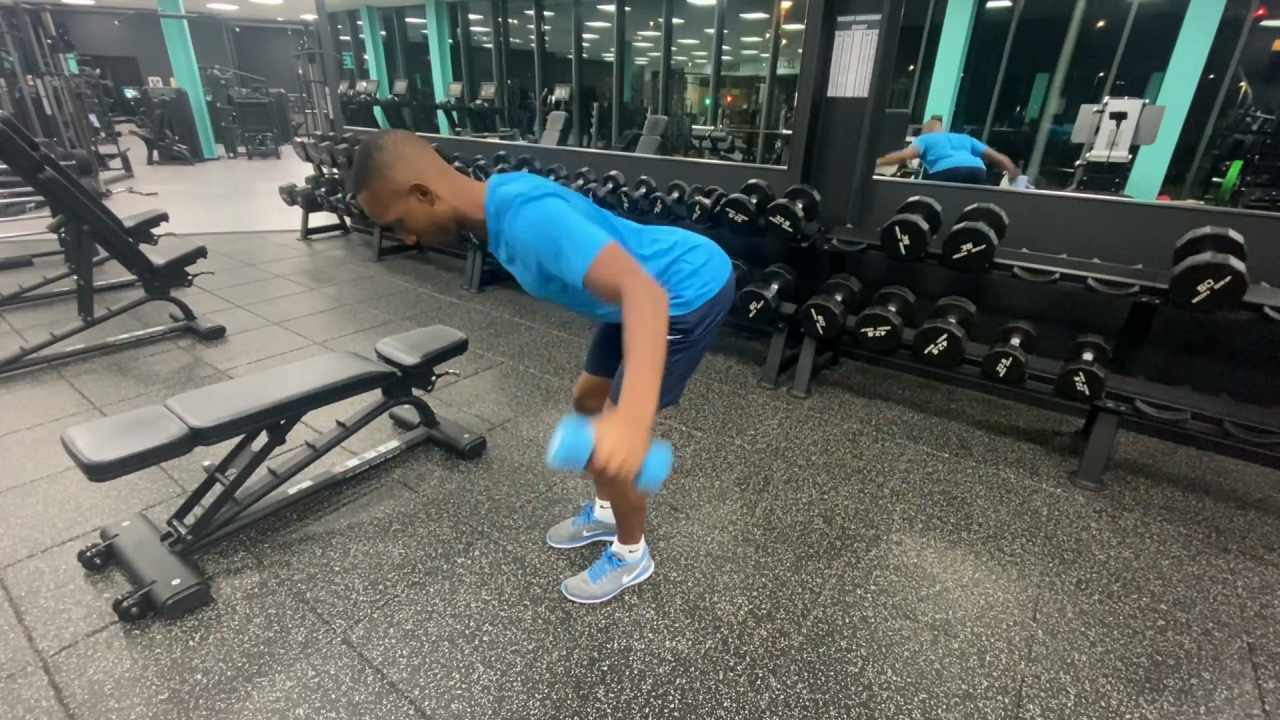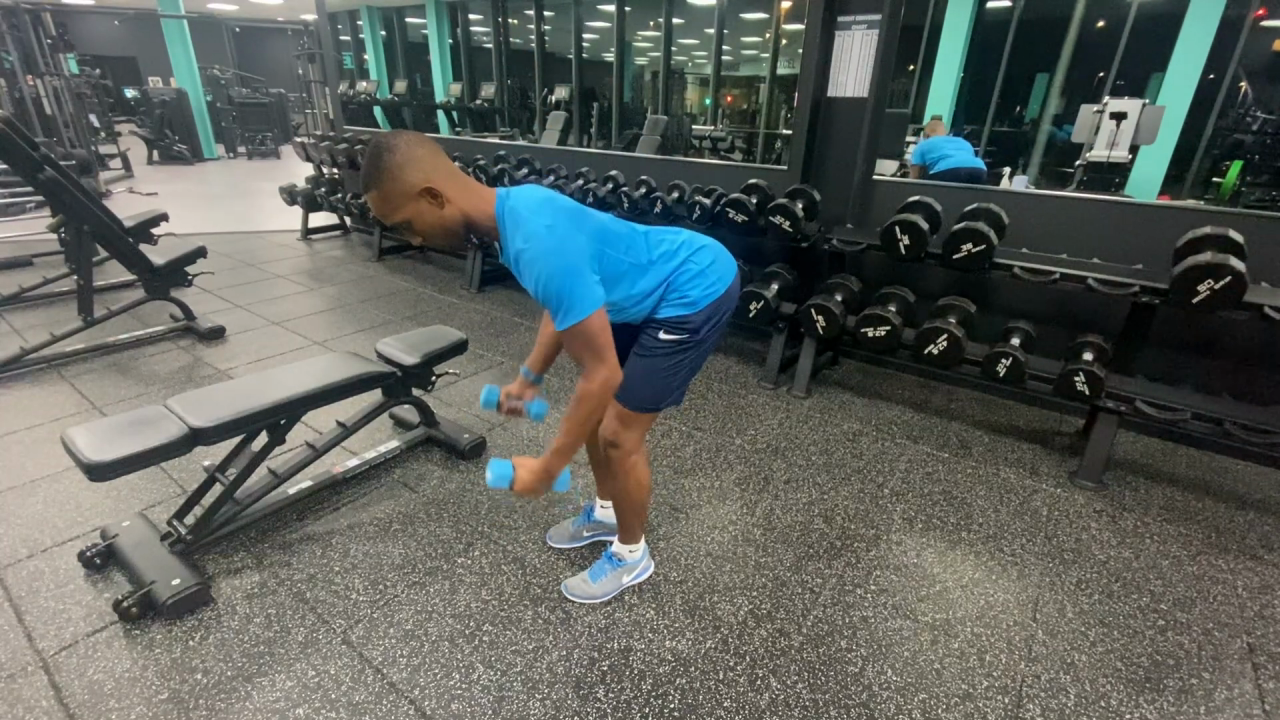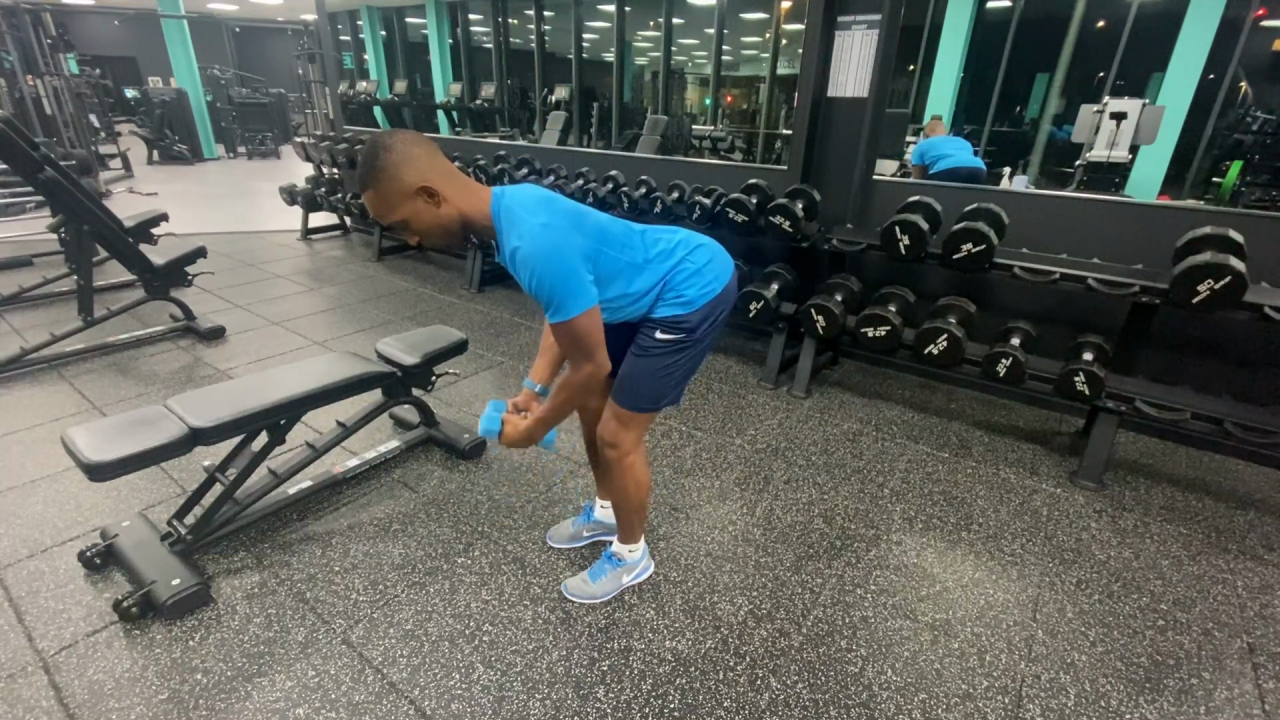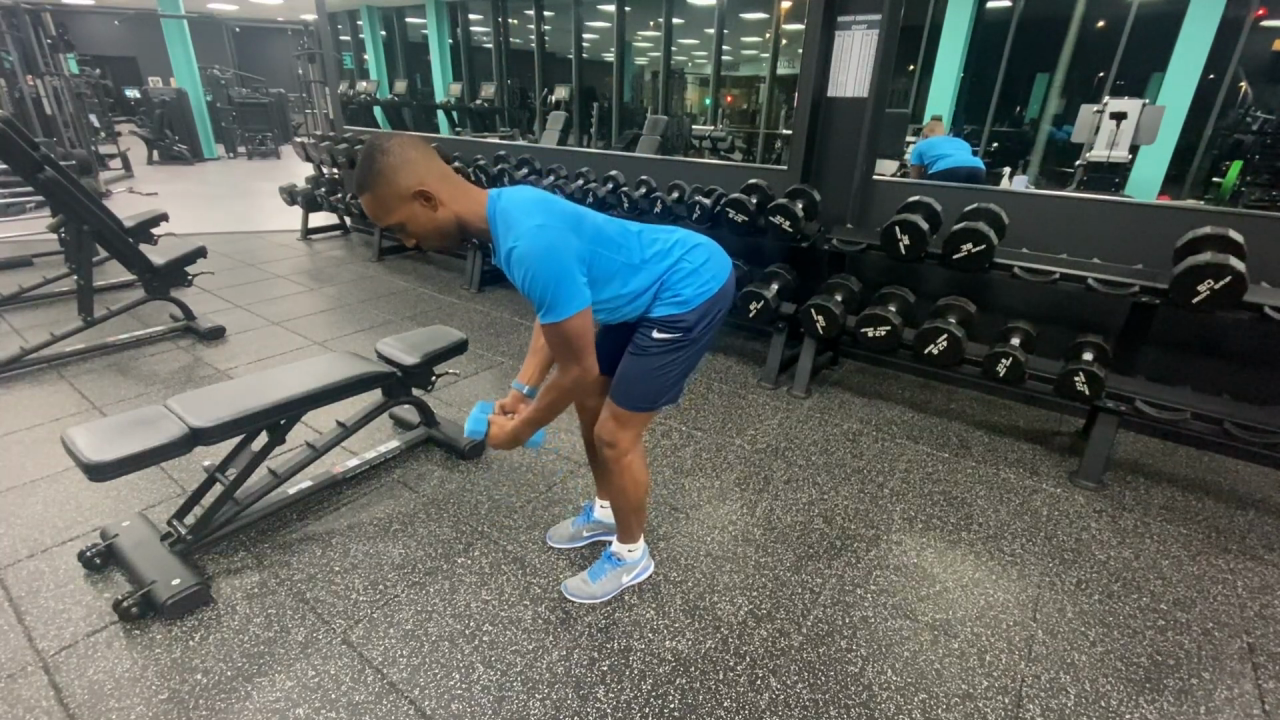
dt=0.4s
person 1, frame 1
left shoulder: (523, 214)
right shoulder: (501, 199)
left elbow: (643, 293)
left wrist: (633, 419)
left hip: (690, 290)
right hip: (660, 283)
left knee: (604, 415)
right knee: (588, 398)
left ankle: (631, 554)
right ankle: (606, 512)
person 1, frame 2
left shoulder: (539, 243)
right shoulder: (513, 209)
left elbow: (603, 374)
right elbow: (568, 306)
left wrist: (544, 471)
right wrist: (528, 376)
left hip: (695, 292)
right hip: (657, 285)
left knee: (619, 434)
right knee: (594, 408)
left ankle: (630, 555)
right ankle: (605, 513)
person 1, frame 3
left shoulder: (536, 242)
right shoulder: (510, 207)
left elbow: (591, 365)
right elbow: (564, 307)
left wrist: (532, 431)
right wrist: (534, 390)
left hip: (692, 290)
right hip: (654, 283)
left knee: (617, 434)
right knee: (591, 404)
left ankle: (631, 554)
right ankle: (605, 512)
person 1, frame 4
left shoulder: (531, 243)
right shoulder: (506, 208)
left elbow: (579, 367)
right elbow: (554, 312)
left wrist: (519, 430)
right wrist: (522, 390)
left hip: (690, 290)
right hip: (652, 283)
left knee: (615, 433)
right knee: (589, 401)
left ankle: (631, 554)
right ankle: (606, 512)
